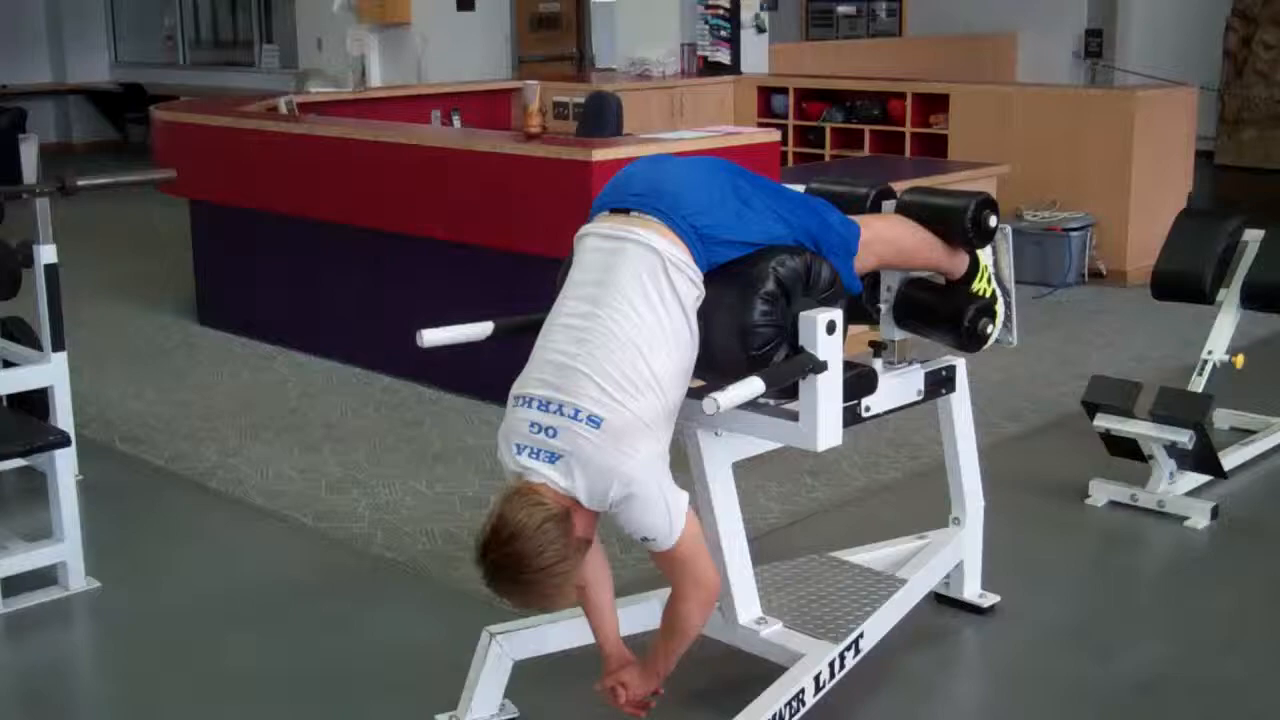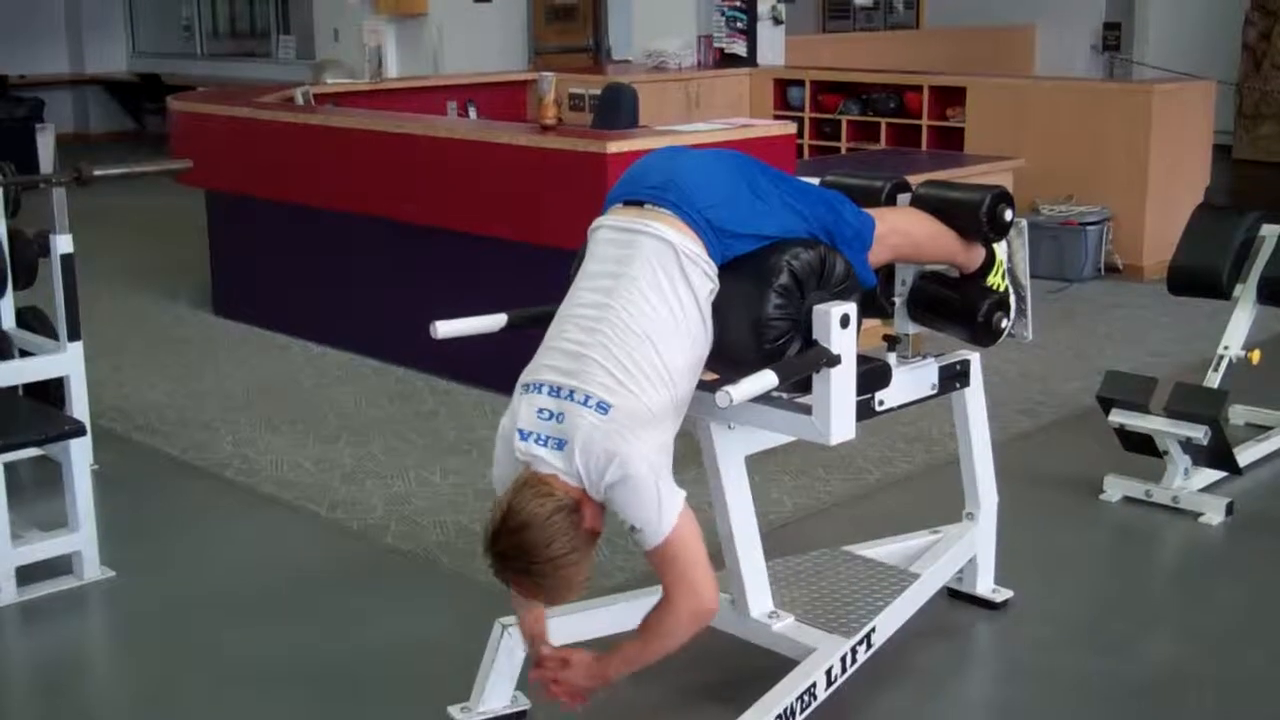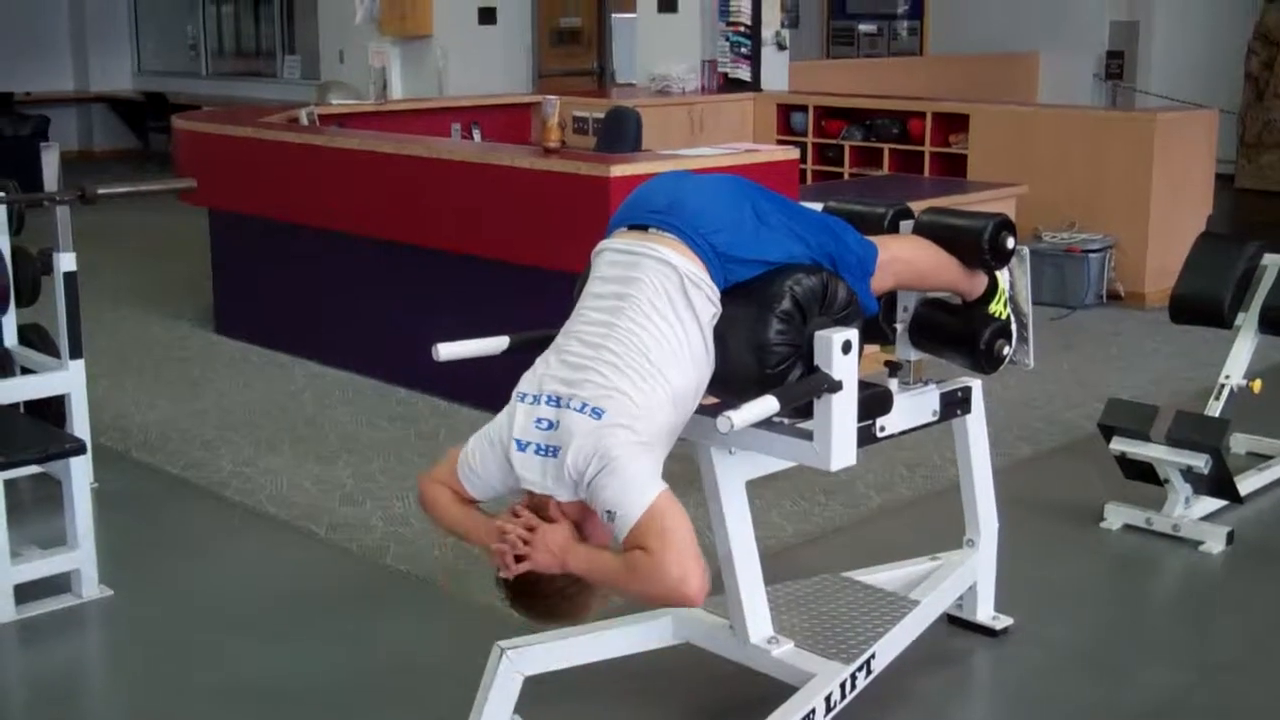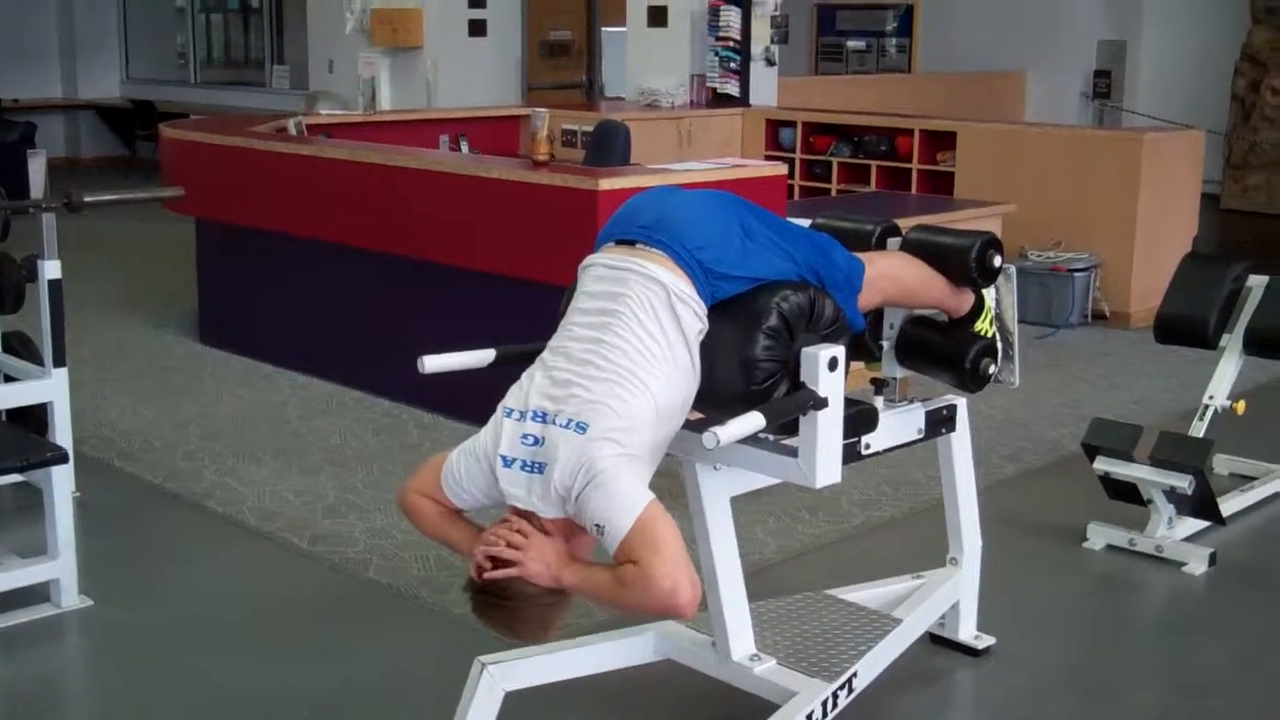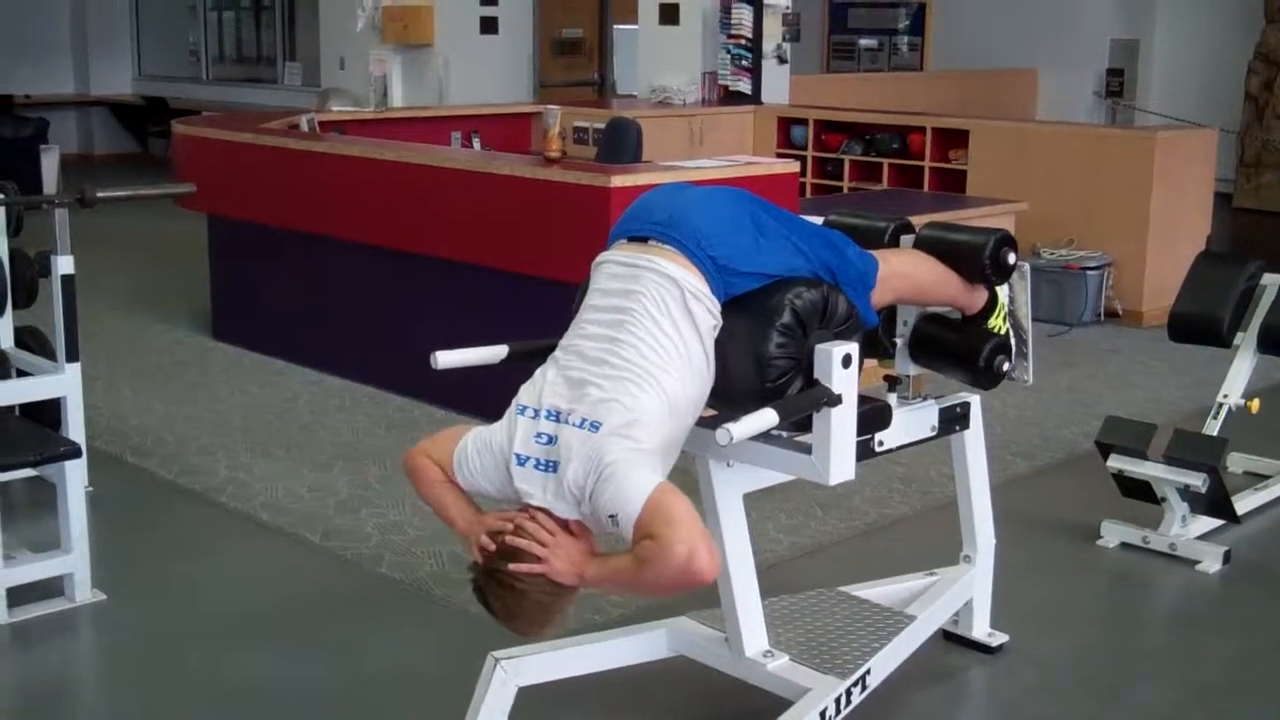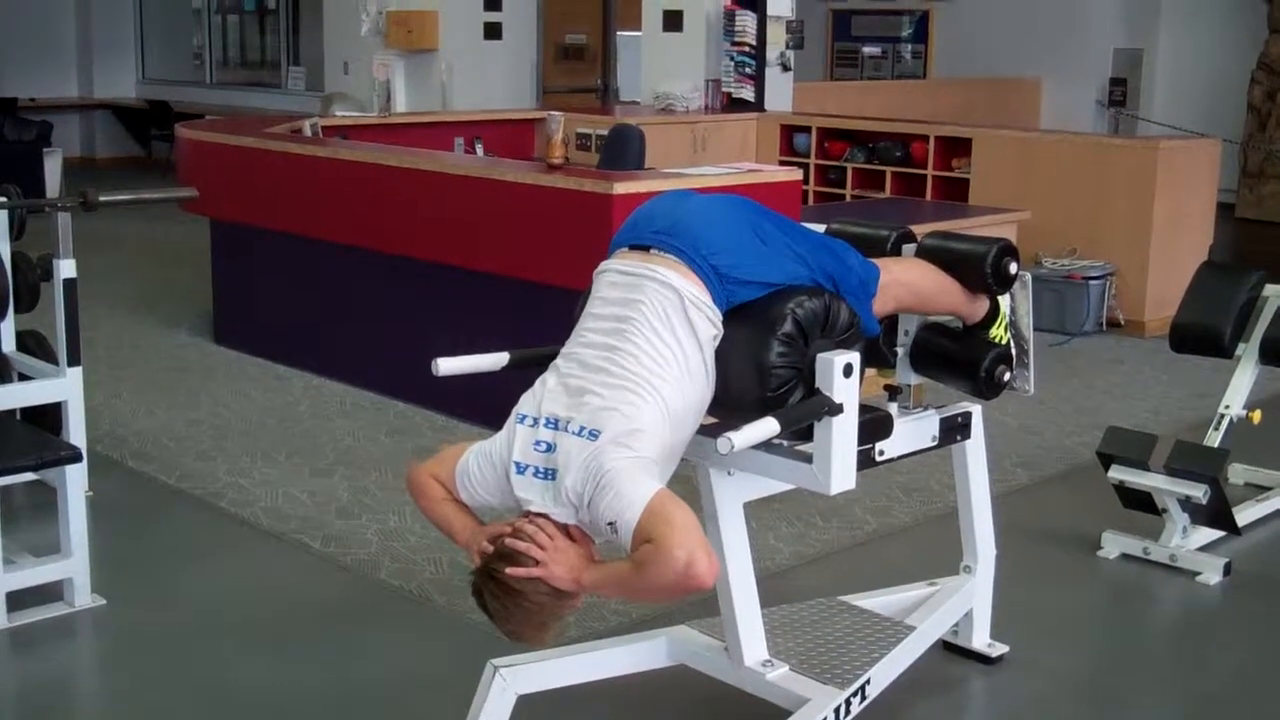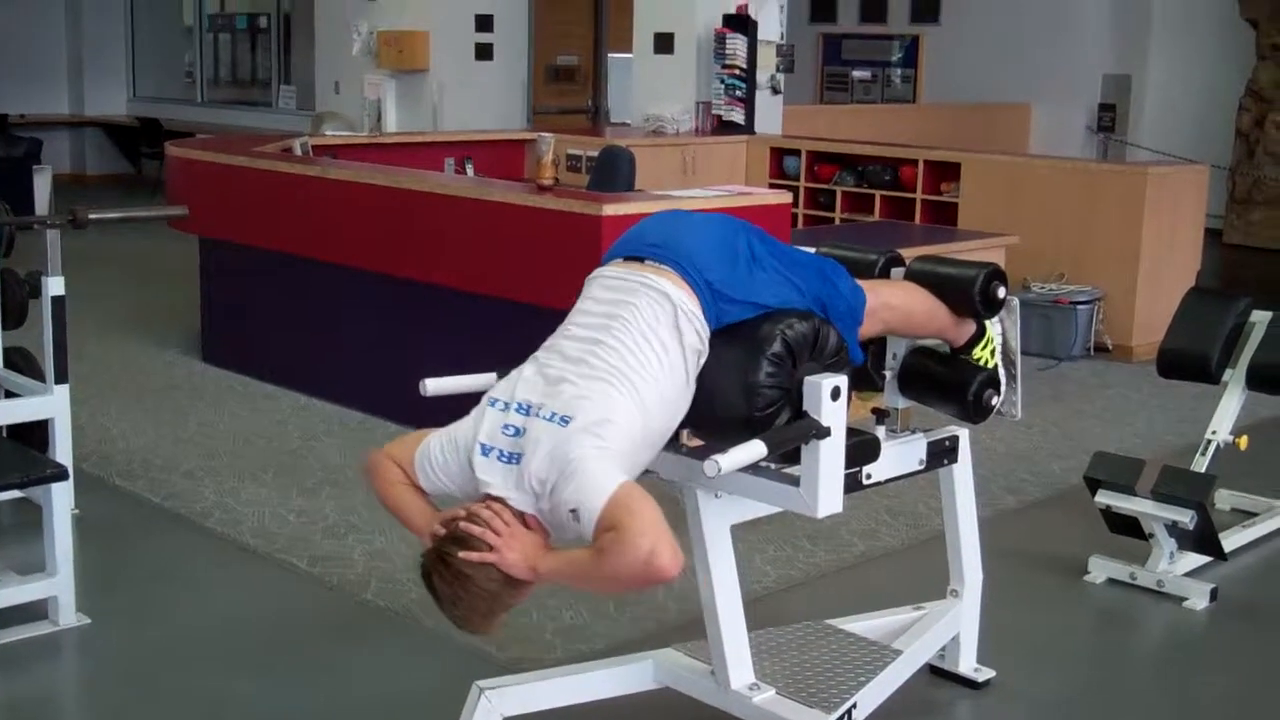
dt=0.4s
person 1, frame 1
left shoulder: (620, 468)
right shoulder: (517, 439)
left elbow: (699, 587)
right elbow: (577, 544)
left wrist: (651, 674)
right wrist: (614, 654)
left hip: (690, 210)
right hip: (618, 209)
left knee: (858, 248)
left ankle: (965, 268)
person 1, frame 2
left shoulder: (620, 458)
right shoulder: (520, 429)
left elbow: (697, 602)
right elbow: (510, 542)
left wrist: (601, 670)
right wrist: (537, 644)
left hip: (702, 207)
left knee: (870, 244)
left ankle: (979, 262)
person 1, frame 3
left shoulder: (608, 461)
right shoulder: (512, 439)
left elbow: (684, 582)
right elbow: (434, 489)
left wrist: (571, 557)
right wrist: (493, 537)
left hip: (708, 231)
right hip: (642, 216)
left knee: (871, 270)
left ankle: (981, 288)
person 1, frame 4
left shoulder: (594, 475)
right shoulder: (497, 452)
left elbow: (676, 593)
right elbow: (416, 494)
left wrist: (567, 573)
right wrist: (476, 546)
left hip: (695, 245)
right hip: (631, 232)
left knee: (858, 288)
left ankle: (967, 306)
person 1, frame 5
left shoulder: (605, 471)
right shoulder: (510, 449)
left elbow: (692, 561)
right elbow: (420, 457)
left wrist: (588, 570)
right wrist: (473, 529)
left hip: (706, 245)
right hip: (643, 229)
left knee: (871, 285)
left ankle: (981, 302)
person 1, frame 6
left shoulder: (605, 479)
right shoulder: (510, 459)
left elbow: (692, 567)
right elbow: (423, 478)
left wrist: (588, 575)
right wrist: (475, 541)
left hip: (709, 251)
right hip: (646, 234)
left knee: (871, 289)
left ankle: (982, 311)
person 1, frame 7
left shoulder: (569, 469)
right shoulder: (474, 447)
left elbow: (657, 558)
right elbow: (384, 463)
left wrist: (543, 562)
right wrist: (431, 530)
left hip: (702, 275)
right hip: (639, 254)
left knee: (859, 314)
left ankle: (968, 333)
